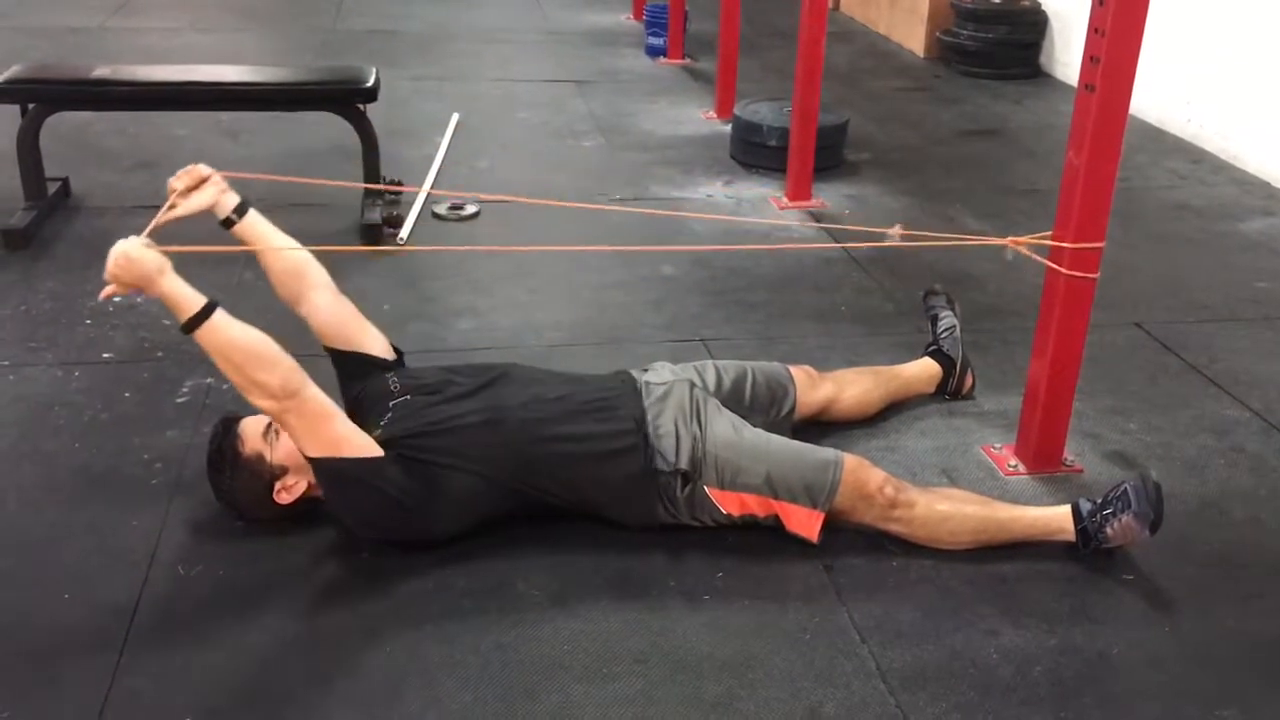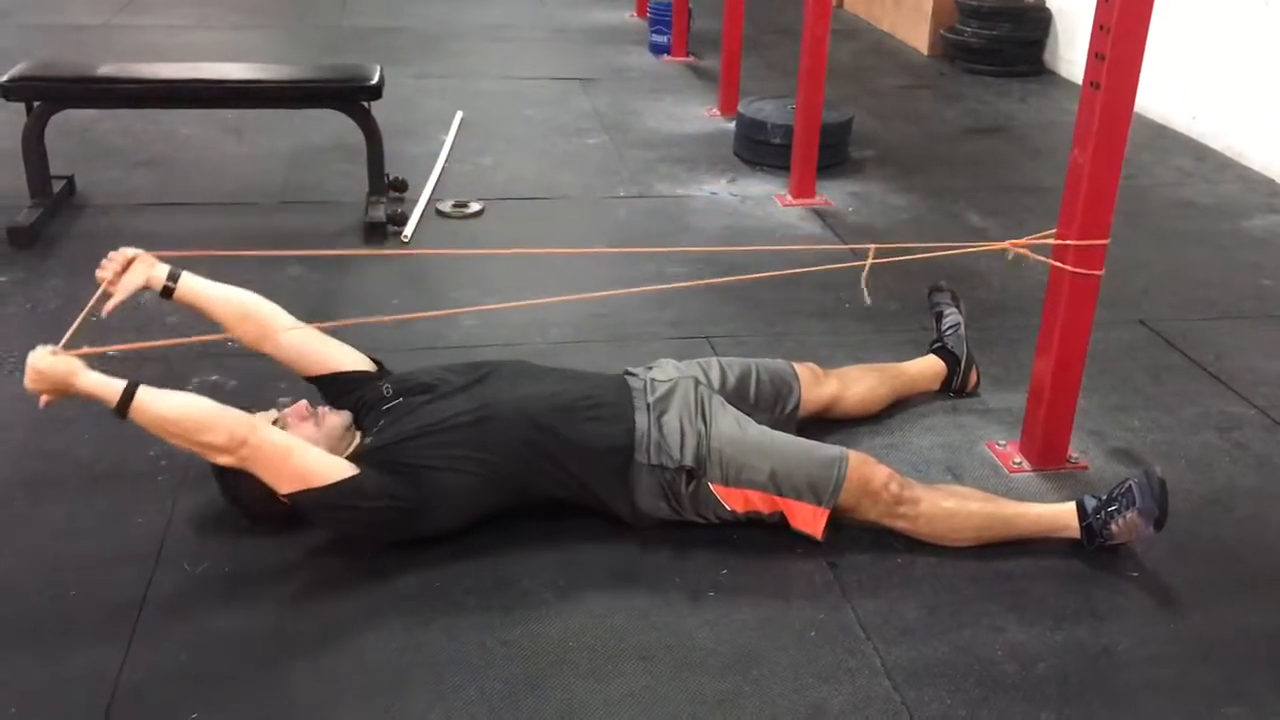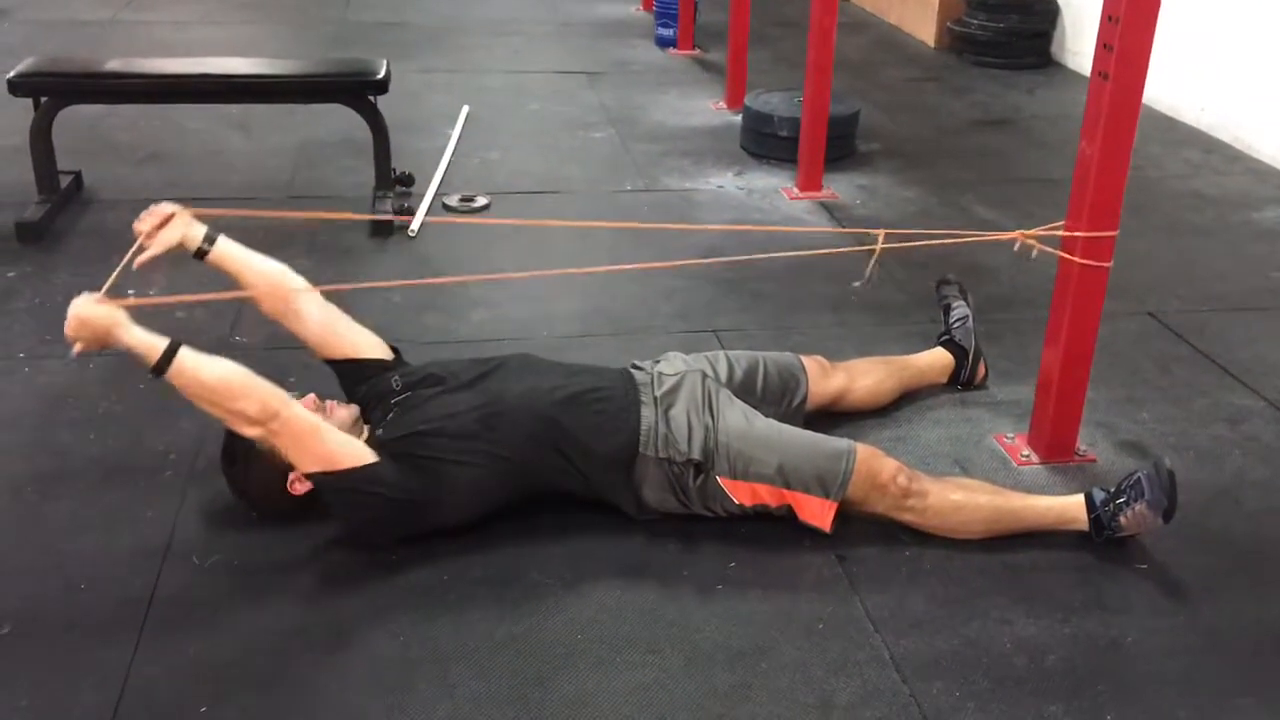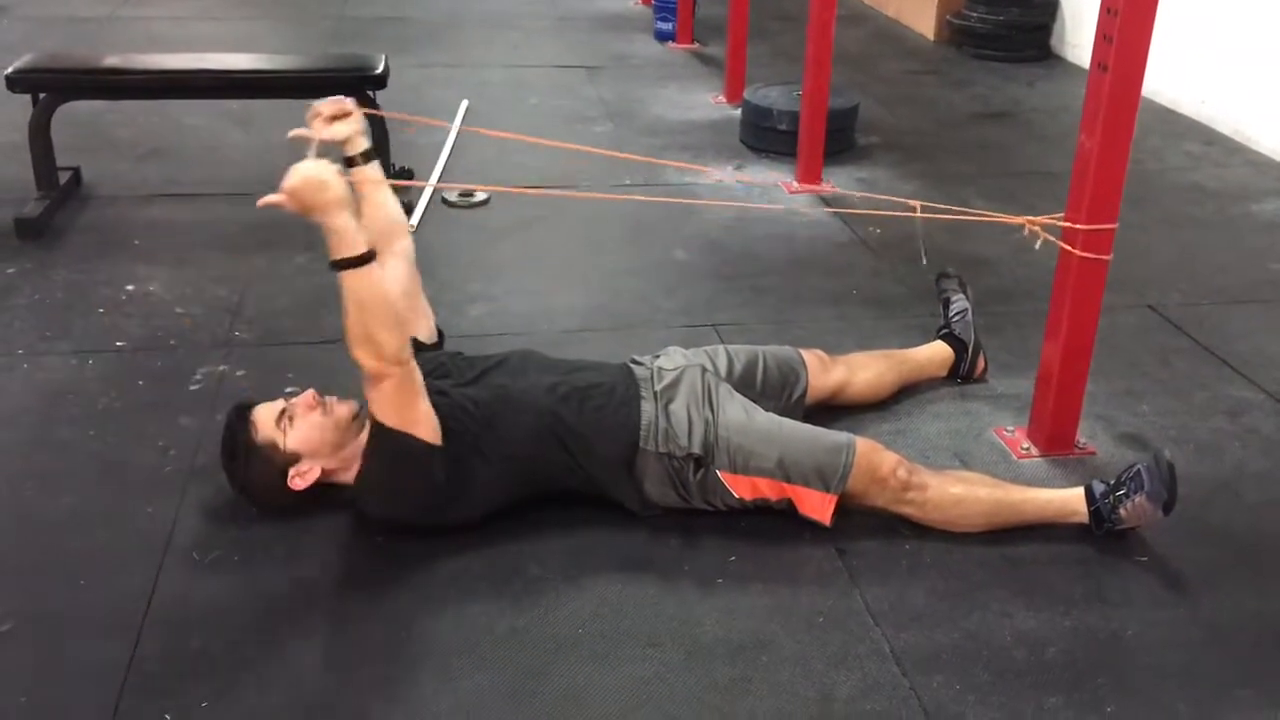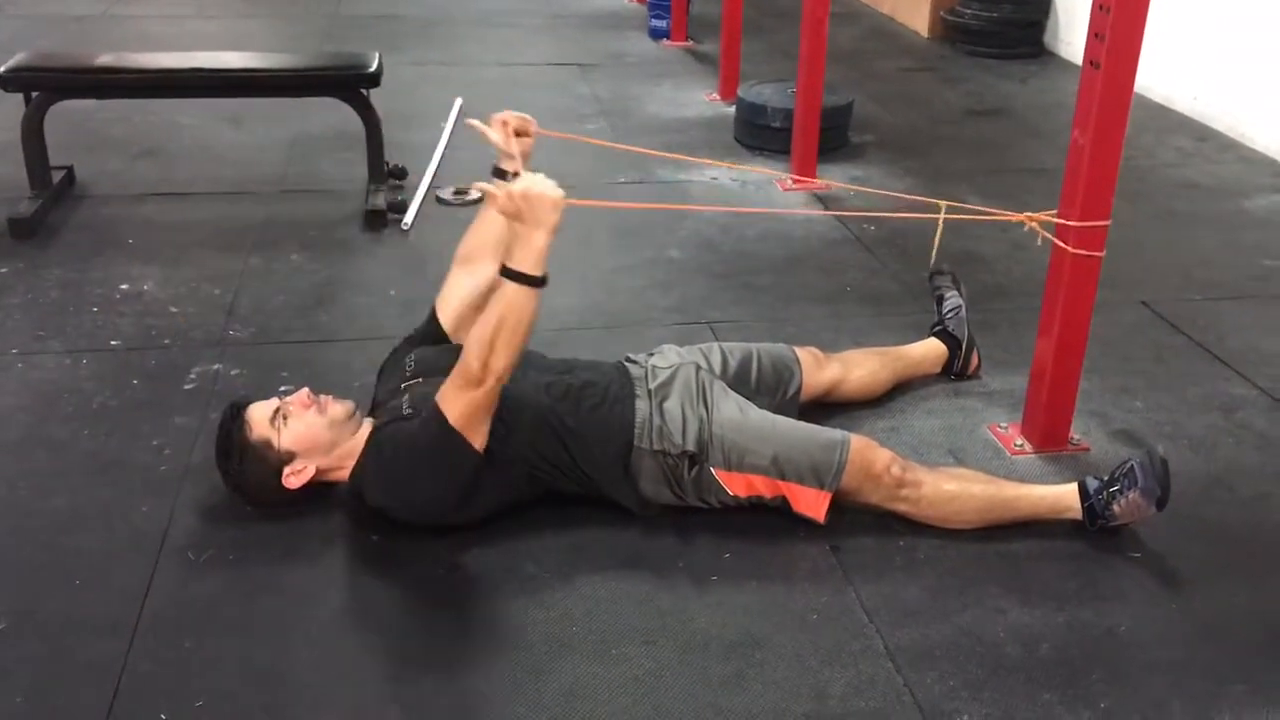
dt=0.4s
person 1, frame 1
left shoulder: (381, 402)
right shoulder: (379, 505)
left elbow: (316, 297)
right elbow: (289, 386)
left wrist: (229, 207)
right wrist: (170, 288)
left hip: (646, 393)
right hip: (661, 465)
left knee: (813, 388)
right knee: (878, 496)
left ankle: (937, 371)
right ankle: (1075, 524)
person 1, frame 2
left shoulder: (378, 405)
right shoulder: (380, 498)
left elbow: (278, 327)
right elbow: (236, 438)
left wrist: (164, 278)
right wrist: (89, 382)
left hip: (644, 392)
right hip: (660, 464)
left knee: (814, 384)
right knee: (880, 493)
left ankle: (941, 369)
right ankle: (1081, 522)
person 1, frame 3
left shoulder: (393, 399)
right shoulder: (387, 497)
left elbow: (303, 303)
right elbow: (265, 411)
left wrist: (200, 237)
right wrist: (130, 336)
left hip: (653, 385)
right hip: (667, 453)
left knee: (825, 379)
right knee: (889, 485)
left ankle: (949, 360)
right ankle: (1089, 511)
person 1, frame 4
left shoulder: (413, 399)
right shoulder: (402, 489)
left elbow: (397, 262)
right elbow: (383, 366)
left wrist: (355, 155)
right wrist: (334, 224)
left hip: (654, 379)
right hip: (671, 447)
left knee: (824, 369)
right knee: (893, 481)
left ankle: (949, 352)
right ankle: (1093, 507)
person 1, frame 5
left shoulder: (397, 382)
right shoulder: (406, 476)
left elbow: (469, 281)
right elbow: (483, 379)
left wrist: (506, 173)
right wrist: (529, 240)
left hip: (648, 377)
right hip: (664, 445)
left knee: (822, 367)
right knee: (887, 477)
left ankle: (945, 349)
right ankle: (1086, 502)
